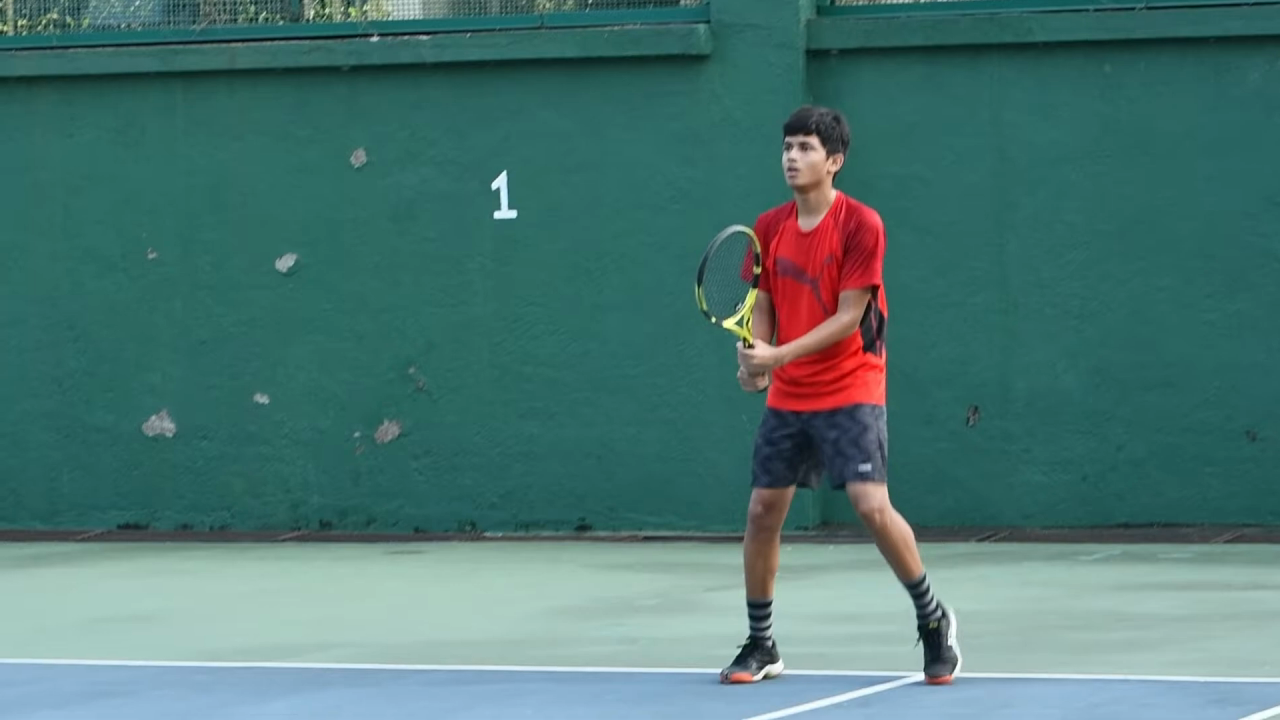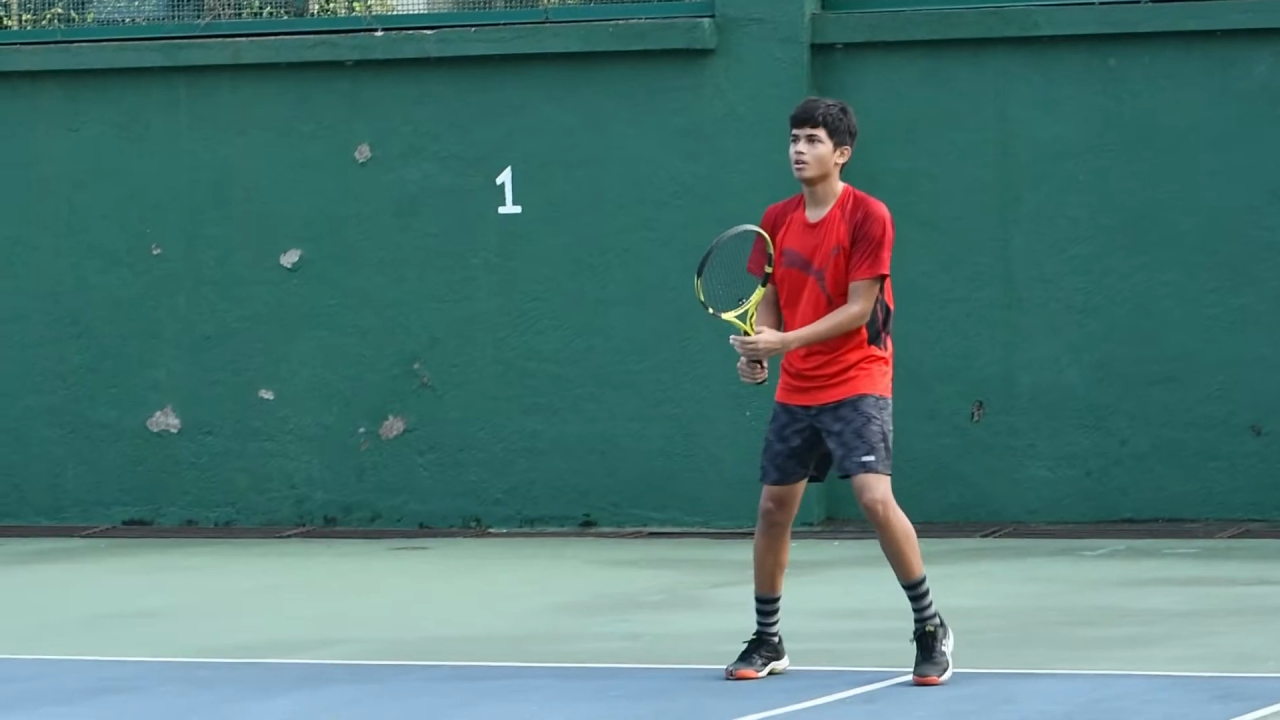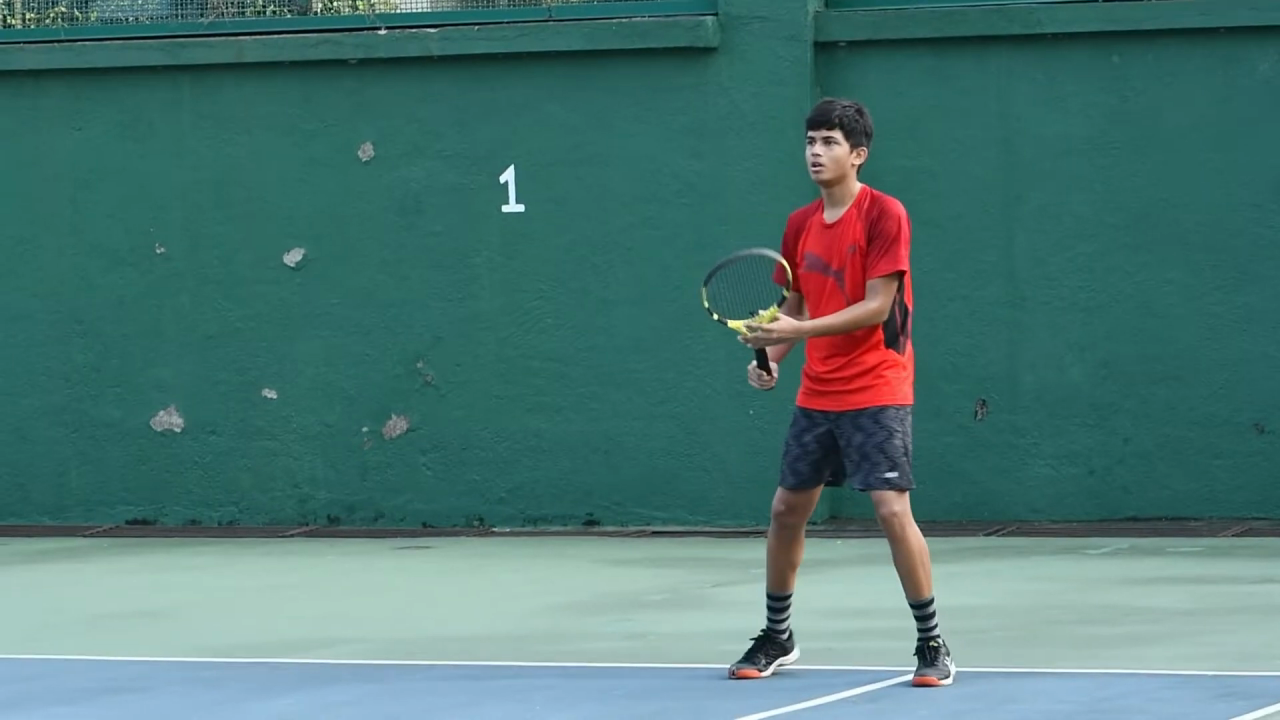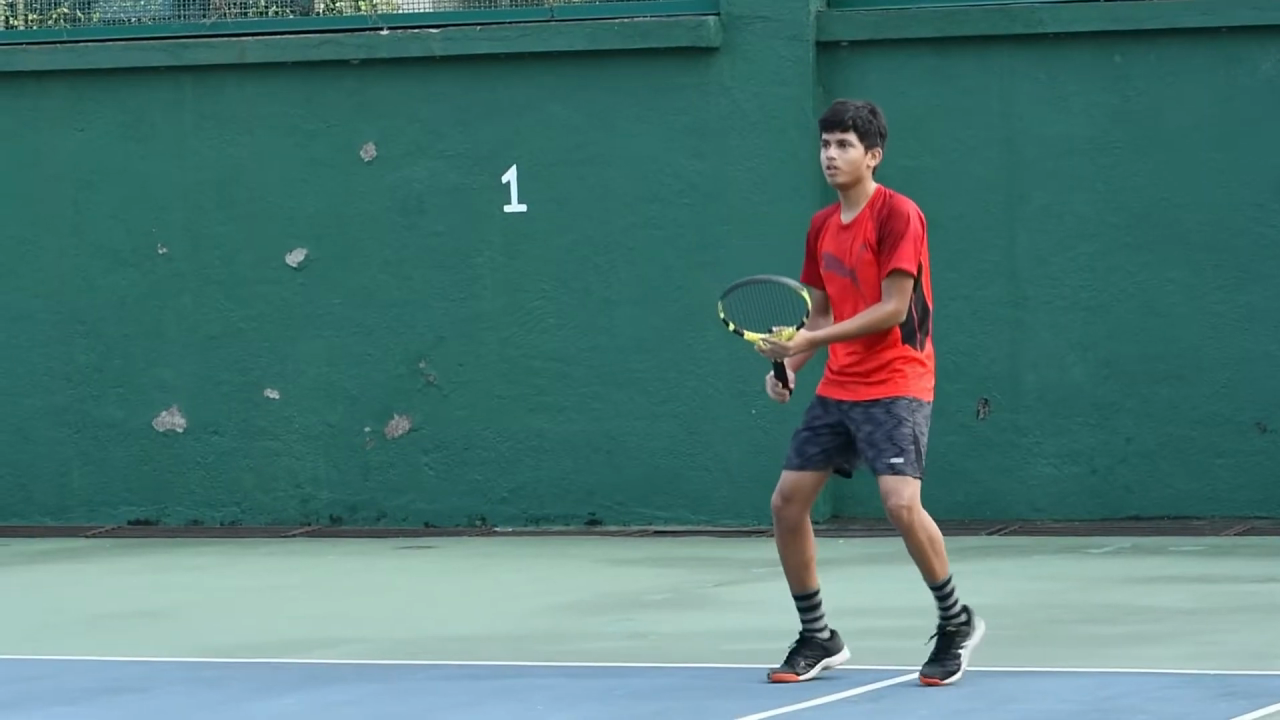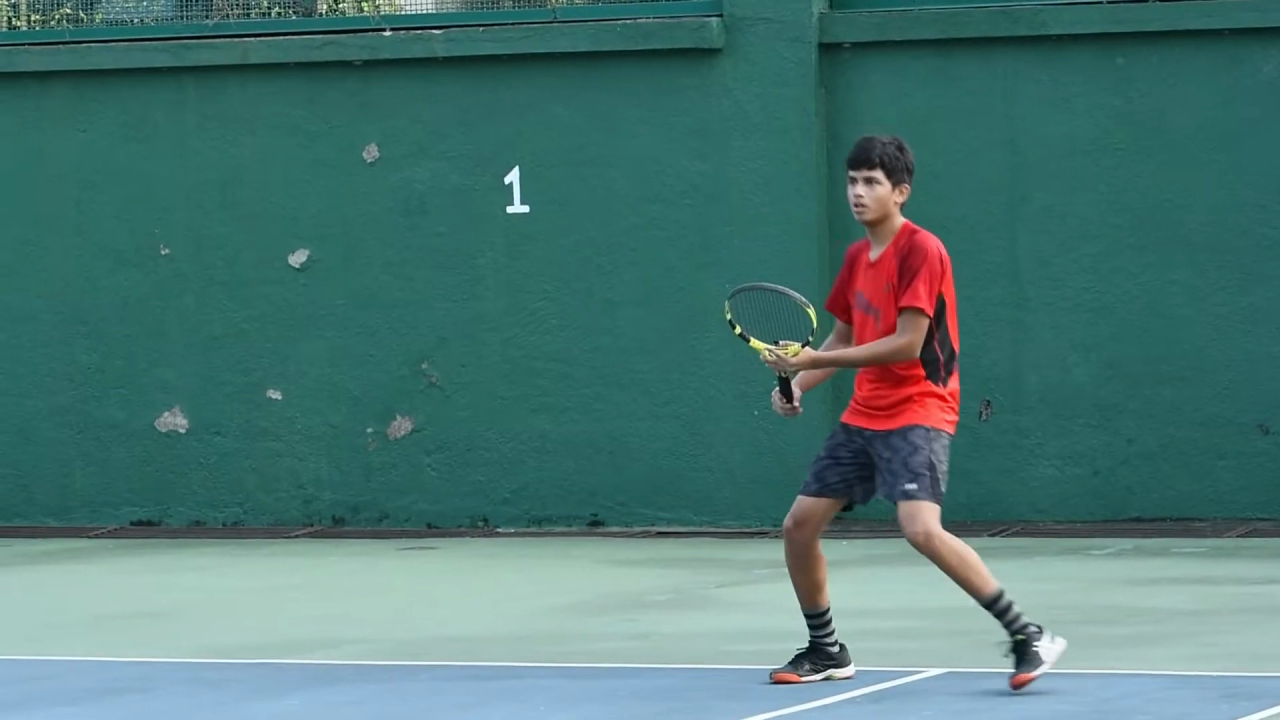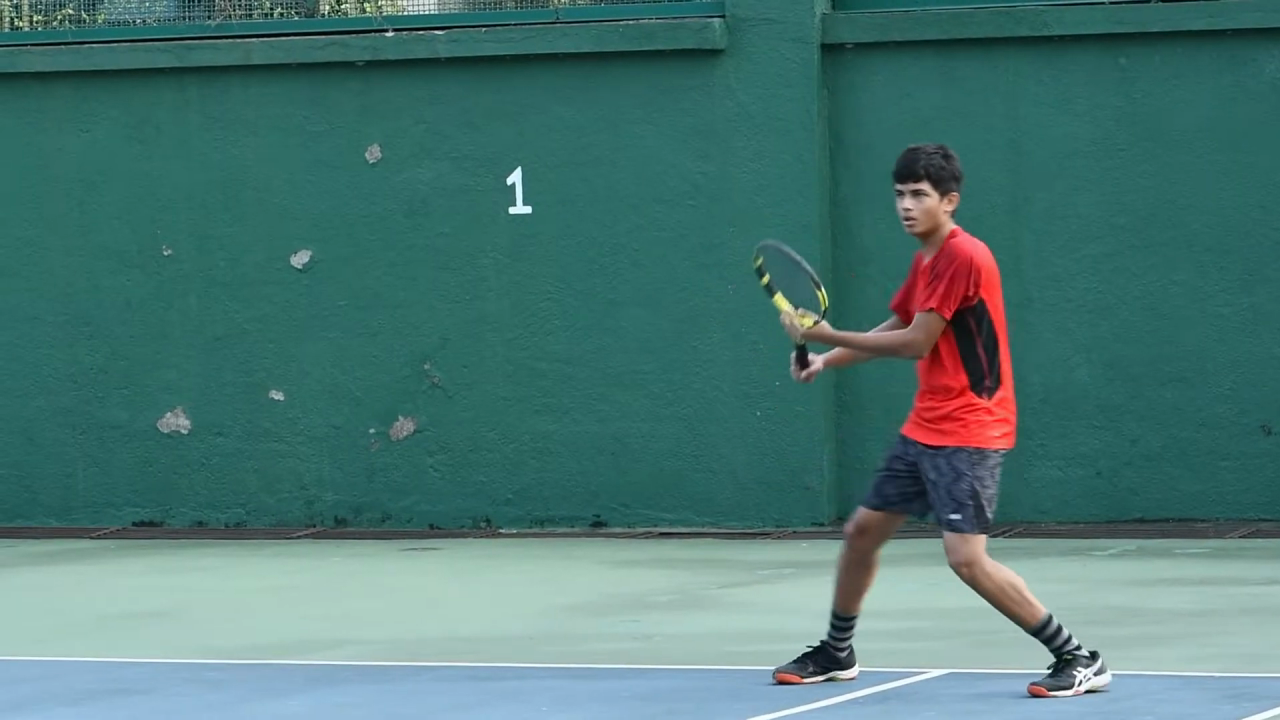
dt=0.3s
person 1, frame 1
left shoulder: (861, 224)
right shoulder: (769, 226)
left elbow: (848, 317)
left wrist: (780, 355)
right wrist: (755, 358)
left hip: (850, 392)
right hip: (787, 397)
left knee: (872, 506)
right knee: (761, 512)
left ankle: (932, 617)
right ankle: (760, 644)
person 1, frame 2
left shoulder: (869, 215)
right shoulder: (777, 219)
left elbow: (858, 310)
left wrist: (784, 341)
right wrist: (756, 349)
left hip: (857, 385)
right hip: (795, 391)
left knee: (876, 499)
right knee: (772, 510)
left ankle: (931, 630)
right ankle: (766, 640)
person 1, frame 3
left shoulder: (885, 214)
right shoulder: (798, 225)
left elbow: (878, 306)
left wrist: (800, 329)
right wrist: (769, 355)
left hip: (877, 394)
right hip: (817, 396)
left knee: (892, 513)
right knee: (786, 512)
left ankle: (932, 645)
right ankle: (776, 636)
person 1, frame 4
left shoulder: (899, 213)
right shoulder: (822, 225)
left elbow: (894, 307)
left wrist: (811, 338)
right wrist: (791, 362)
left hip: (897, 384)
right hip: (838, 387)
left knee: (900, 503)
right knee: (786, 503)
left ankle: (956, 622)
right ankle: (817, 638)
person 1, frame 5
left shoulder: (922, 250)
right shoulder: (856, 257)
left elbow: (906, 345)
left wrist: (814, 357)
right wrist: (798, 381)
left hip: (919, 413)
right hip: (862, 417)
left knee: (922, 530)
right knee: (798, 526)
left ankle: (1029, 635)
right ankle: (825, 648)
person 1, frame 6
left shoulder: (960, 254)
right shoulder: (924, 260)
left elbow: (917, 343)
right elbow: (898, 326)
left wrist: (832, 338)
right wrist: (828, 357)
left hip: (971, 432)
right hip: (923, 429)
left knee: (966, 559)
right knee: (862, 532)
left ankle: (1080, 659)
right ankle: (836, 650)
